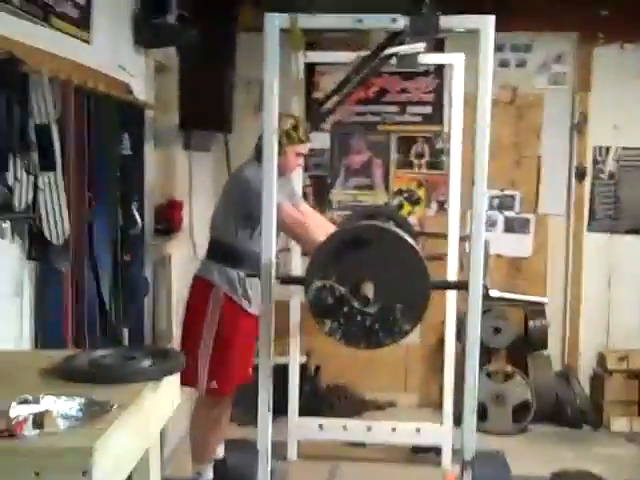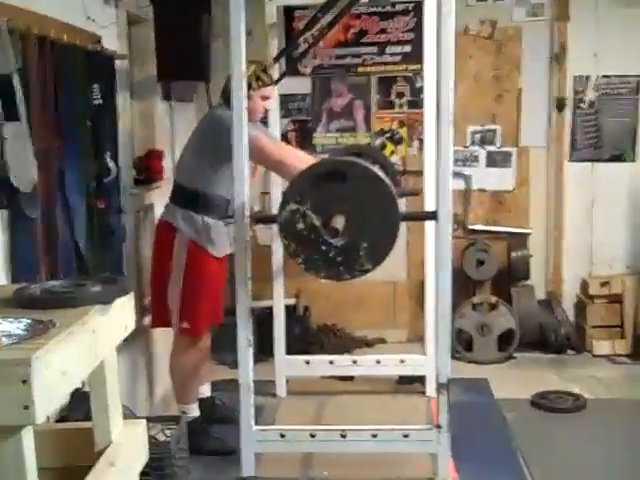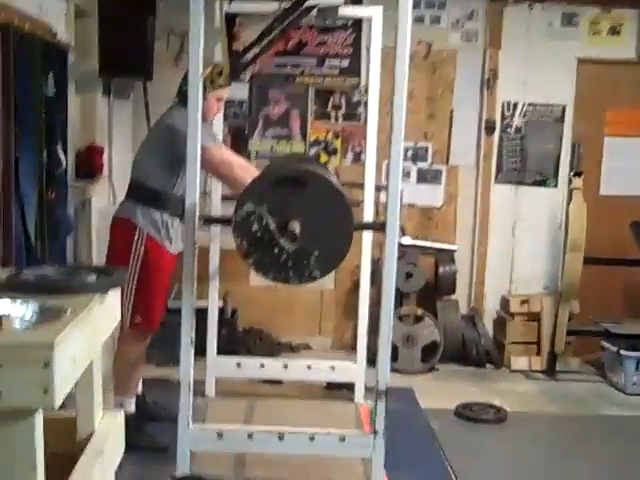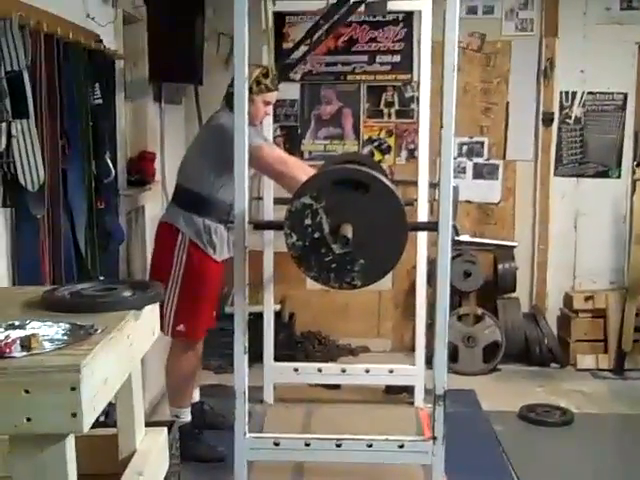
dt=1s
person 1, frame 1
left shoulder: (279, 182)
right shoulder: (252, 179)
left elbow: (315, 220)
right elbow: (299, 228)
left hip: (246, 293)
right hip: (222, 292)
left knee: (227, 387)
right knee: (213, 392)
person 1, frame 2
left shoulder: (247, 127)
right shoulder: (222, 122)
left elbow: (289, 153)
right elbow: (277, 159)
left hip: (213, 235)
right hip: (189, 234)
left knee: (204, 324)
right knee: (189, 331)
left ankle: (204, 400)
right ankle: (189, 422)
person 1, frame 3
left shoulder: (196, 127)
right shoulder: (179, 125)
left elbow: (236, 161)
right elbow: (226, 169)
left hip: (161, 231)
right hip: (142, 231)
left knee: (145, 323)
right knee: (135, 326)
left ankle: (135, 400)
right ankle: (124, 416)
person 1, frame 4
left shoulder: (244, 129)
right shoulder: (227, 127)
left elbow: (290, 161)
right elbow: (281, 170)
left hip: (209, 237)
right hip: (189, 236)
left knee: (197, 331)
right knee: (186, 336)
left ankle: (193, 407)
right ankle: (181, 428)
